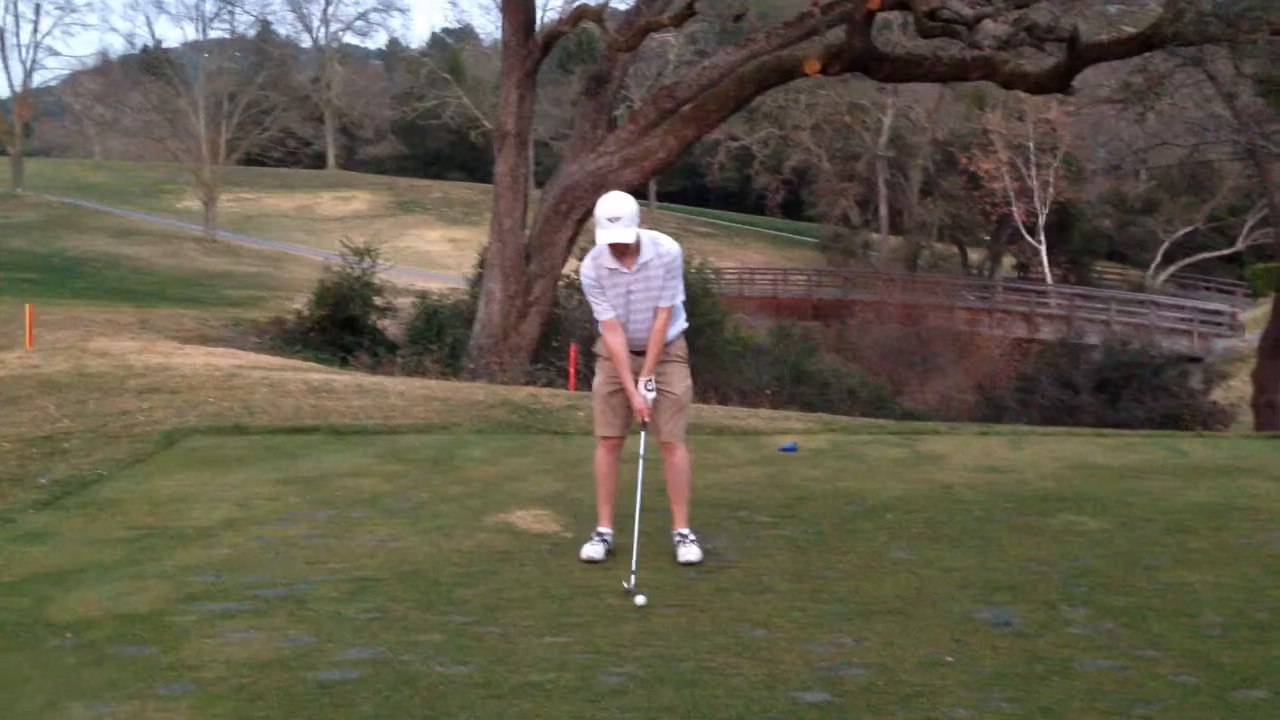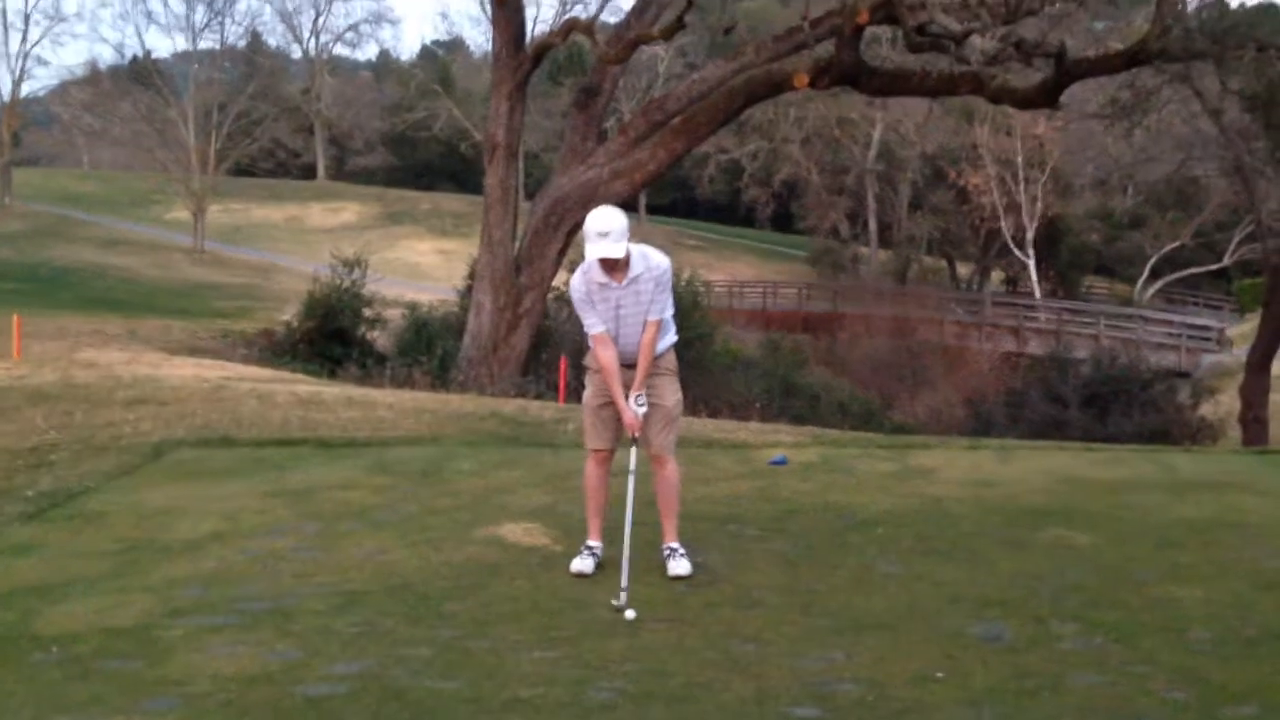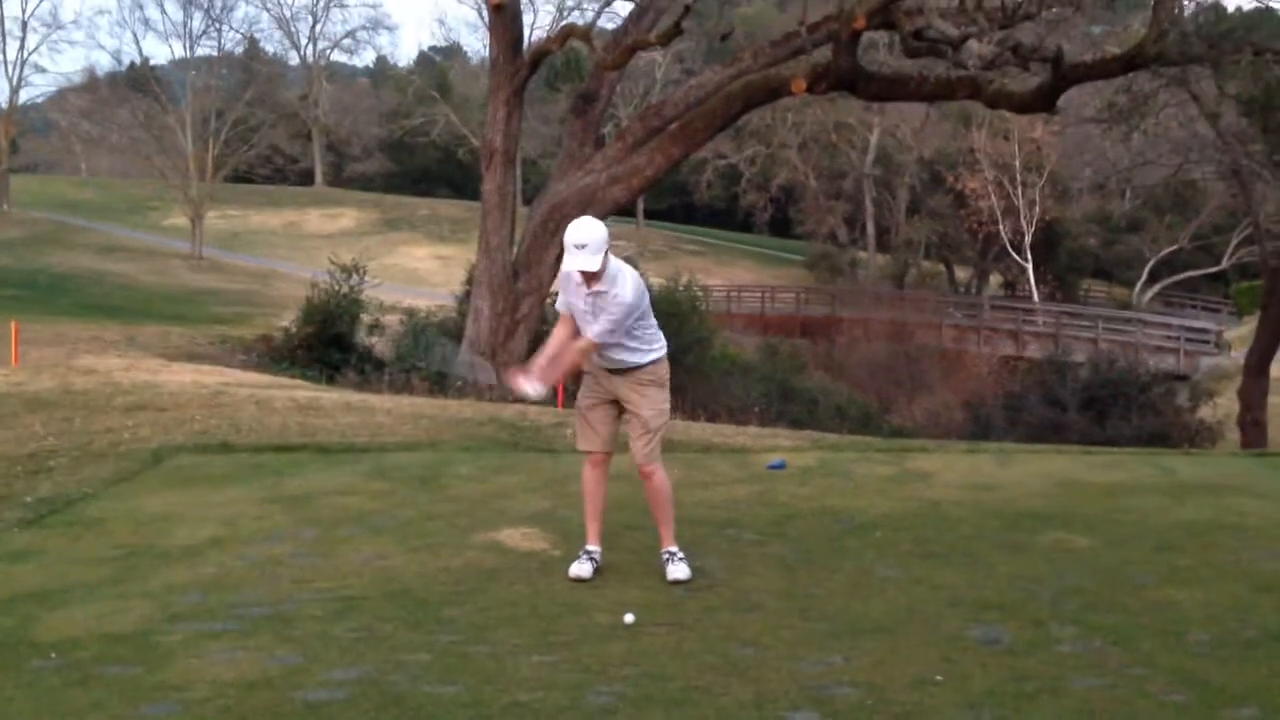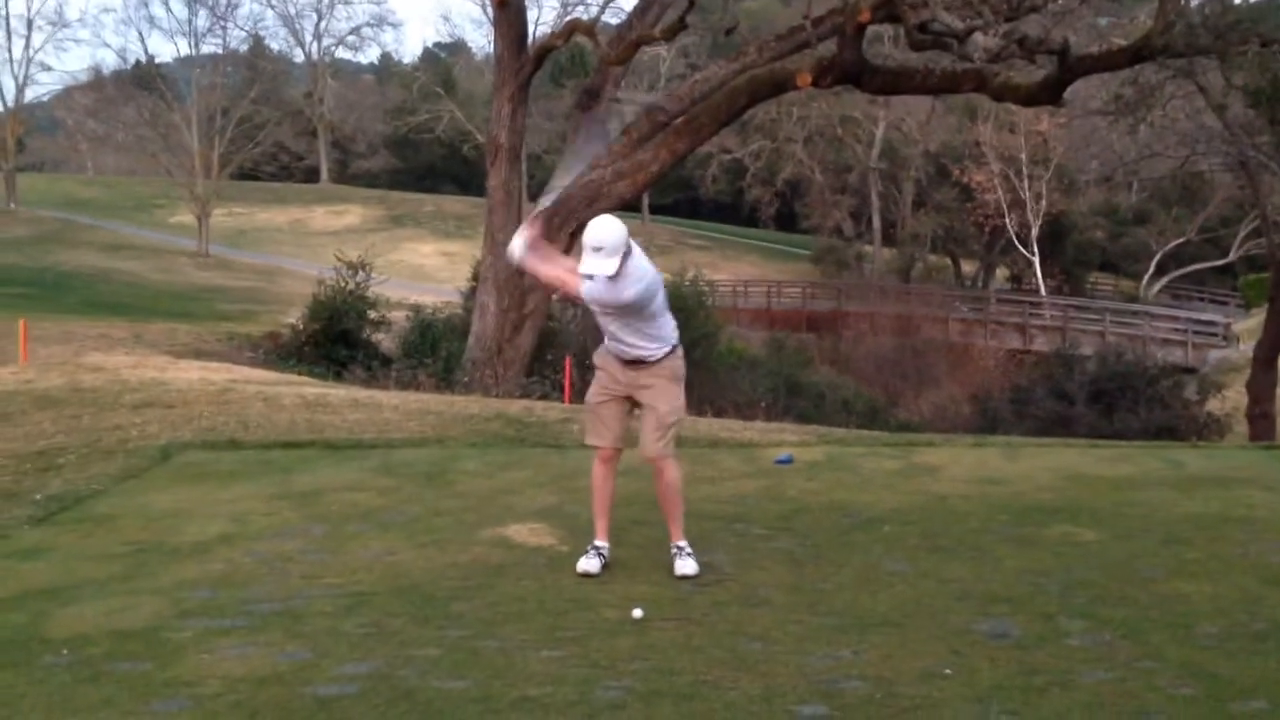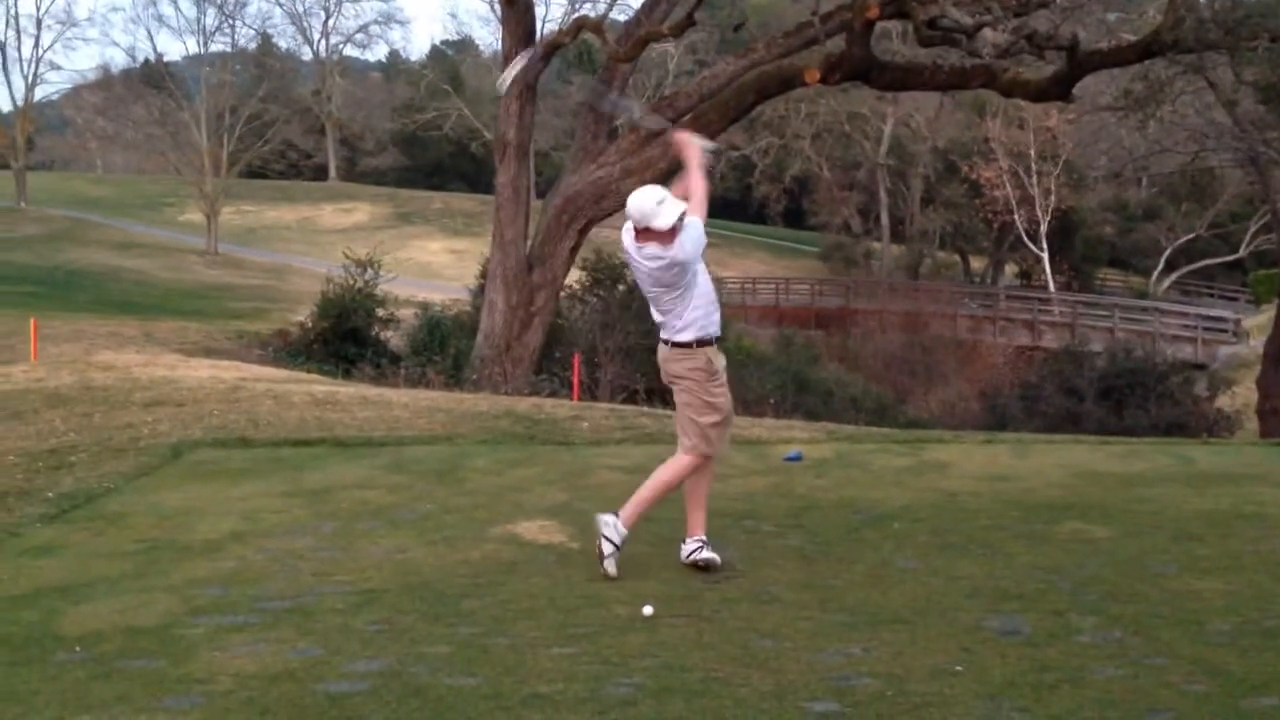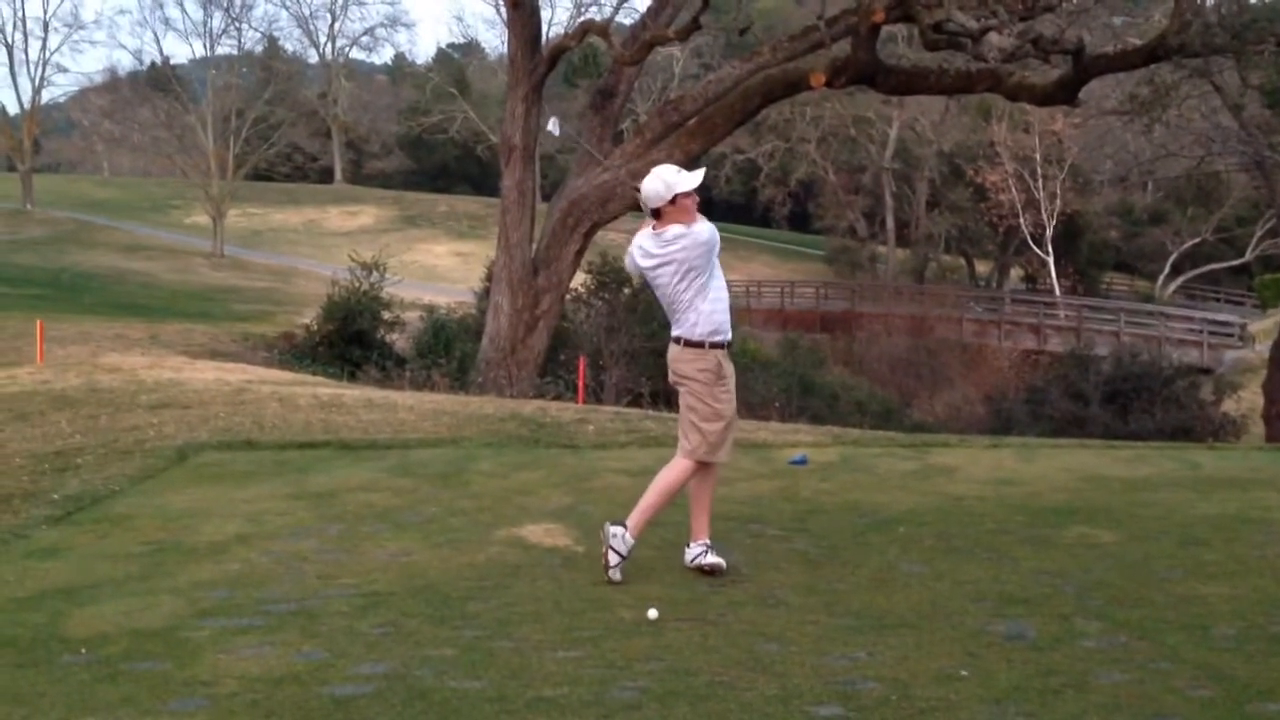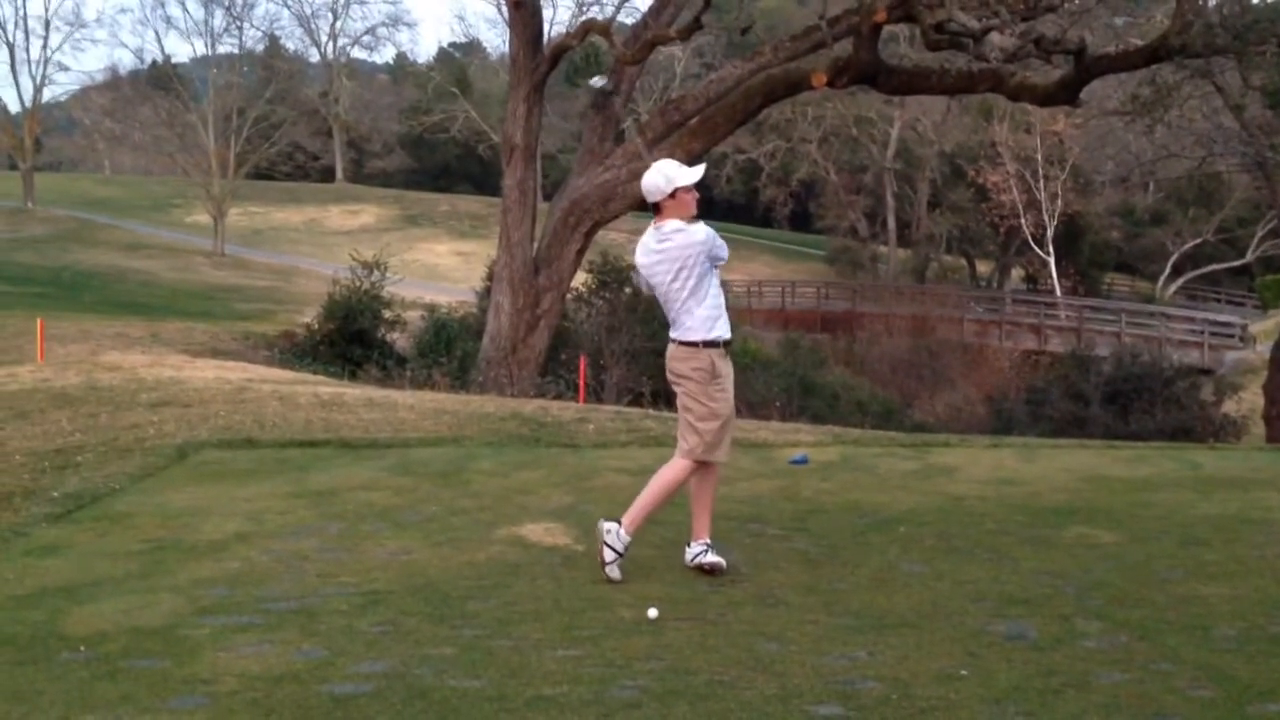
dt=0.5s
person 1, frame 1
left shoulder: (667, 252)
right shoulder: (592, 267)
left elbow: (662, 318)
right elbow: (612, 329)
left wrist: (648, 376)
right wrist: (631, 390)
left hip: (666, 350)
right hip: (616, 353)
left knee: (671, 441)
right knee: (609, 441)
left ankle: (682, 530)
right ankle: (603, 530)
person 1, frame 2
left shoulder: (657, 266)
right shoulder: (581, 282)
left elbow: (651, 333)
right elbow: (602, 344)
left wrist: (639, 391)
right wrist: (621, 405)
left hip: (656, 363)
right hip: (606, 366)
left knee: (662, 454)
right knee: (599, 454)
left ankle: (672, 544)
right ankle: (593, 543)
person 1, frame 3
left shoulder: (625, 291)
right shoulder: (570, 274)
left elbow: (586, 346)
right elbow: (566, 325)
left wrist: (543, 382)
right wrist: (535, 370)
left hip: (643, 373)
right hip: (597, 371)
left knee: (647, 465)
right knee: (595, 459)
left ankle: (670, 549)
right ankle: (592, 548)
person 1, frame 4
left shoulder: (637, 284)
right shoulder: (602, 254)
left elbow: (572, 287)
right elbow: (578, 272)
left wrist: (526, 258)
right wrist: (537, 244)
left hip: (659, 368)
right hip: (614, 362)
left knee: (660, 458)
right knee: (606, 453)
left ankle: (679, 544)
right ankle: (601, 542)
person 1, frame 5
left shoulder: (633, 232)
right shoulder: (676, 256)
left elbow: (679, 201)
right elbow: (699, 202)
left wrist: (689, 165)
right wrist: (693, 155)
left hip: (694, 349)
right hip: (694, 357)
left knee: (703, 448)
right knee: (694, 453)
left ankle: (694, 539)
right ankle: (620, 522)
person 1, frame 6
left shoulder: (642, 245)
right shoulder: (701, 237)
left elbow: (633, 267)
left wrist: (651, 214)
right wrist: (665, 208)
left hip: (691, 350)
right hip: (705, 356)
left knee: (710, 451)
right knee: (693, 454)
left ankle: (699, 543)
right ankle: (626, 531)
person 1, frame 7
left shoulder: (646, 246)
right shoulder: (700, 236)
right elbow: (722, 257)
left hip: (692, 352)
right hip: (703, 356)
left knee: (710, 452)
right knee: (691, 455)
left ankle: (699, 543)
right ankle: (621, 529)
